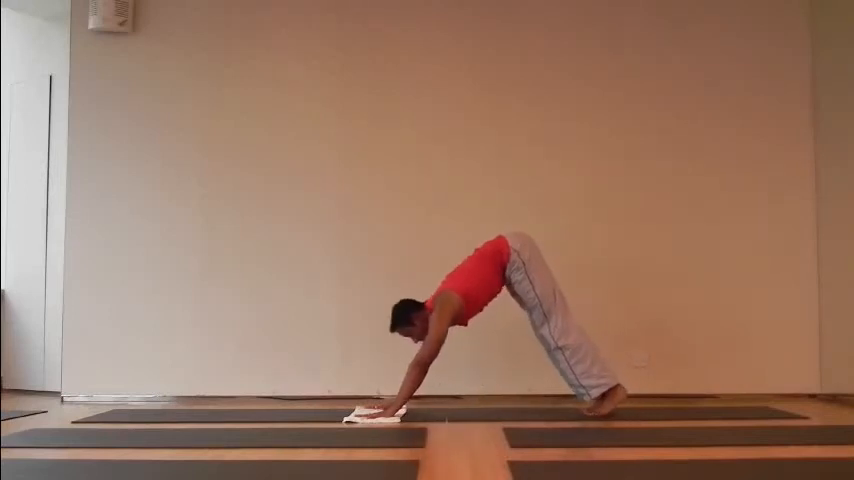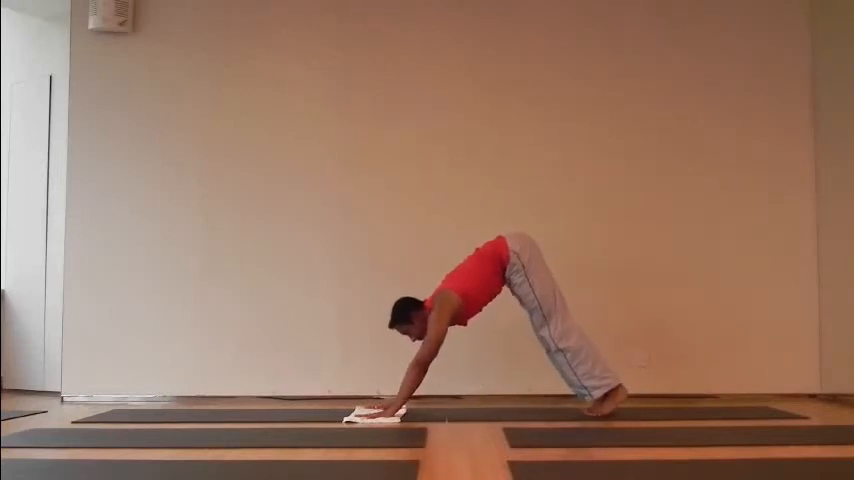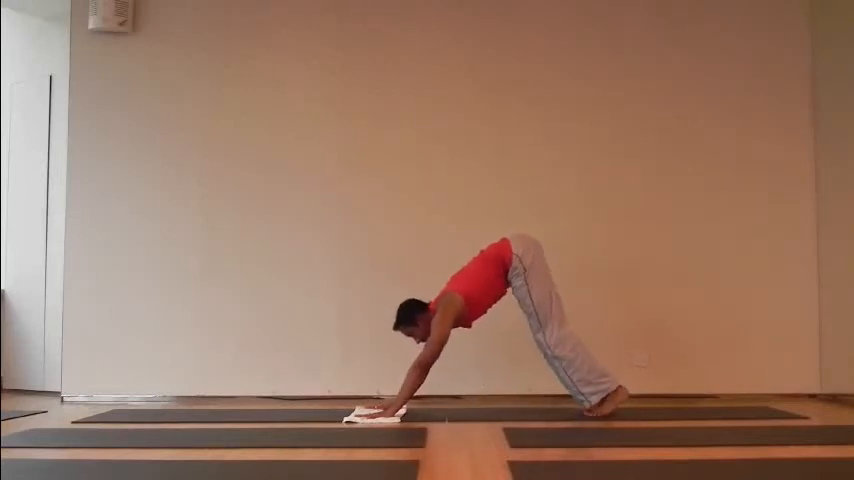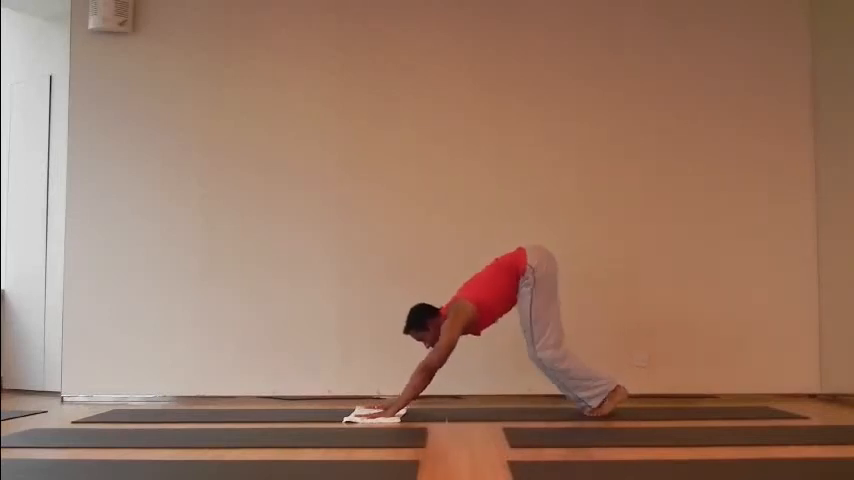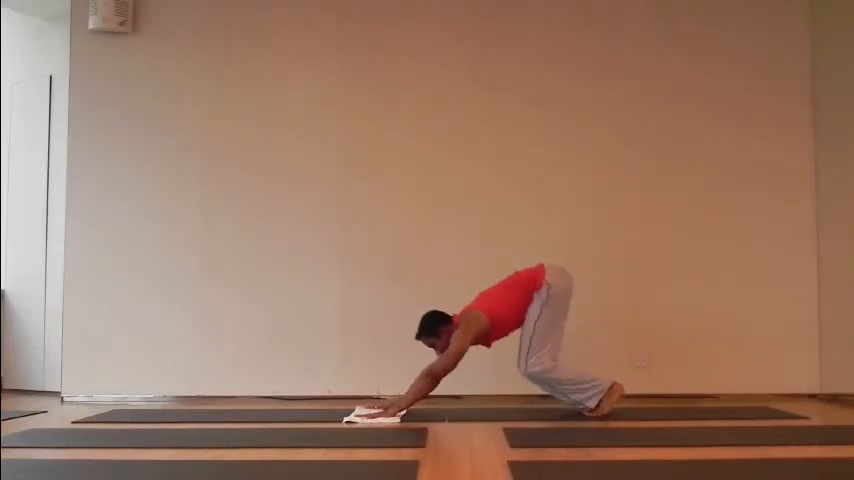
dt=0.2s
person 1, frame 1
left shoulder: (441, 311)
right shoulder: (436, 312)
left elbow: (421, 363)
right elbow: (421, 363)
left wrist: (396, 405)
right wrist: (397, 400)
left hip: (513, 253)
right hip: (509, 259)
left knee: (555, 327)
right knee: (548, 329)
left ankle: (607, 388)
right ankle: (600, 389)
person 1, frame 2
left shoulder: (440, 311)
right shoulder: (437, 311)
left elbow: (421, 363)
right elbow: (420, 363)
left wrist: (396, 405)
right wrist: (397, 400)
left hip: (513, 253)
right hip: (509, 257)
left knee: (555, 329)
right knee: (548, 329)
left ankle: (609, 388)
right ankle: (601, 390)
person 1, frame 3
left shoulder: (444, 313)
right shoulder: (443, 312)
left elbow: (422, 364)
right elbow: (423, 364)
left wrist: (396, 405)
right wrist: (397, 400)
left hip: (518, 256)
right hip: (515, 257)
left knee: (550, 336)
right knee: (547, 336)
left ankle: (607, 391)
right ankle: (600, 393)
person 1, frame 4
left shoulder: (454, 320)
right shoulder: (452, 317)
left elbow: (427, 368)
right elbow: (428, 367)
left wrist: (397, 406)
right wrist: (400, 400)
left hip: (532, 266)
right hip: (529, 267)
left knee: (542, 351)
right knee: (541, 350)
left ankle: (606, 391)
right ankle: (601, 393)
person 1, frame 5
left shoulder: (467, 329)
right shoulder: (464, 325)
left elbow: (433, 374)
right elbow: (433, 373)
left wrist: (397, 406)
right wrist: (401, 401)
left hip: (550, 283)
right hip: (544, 284)
left knee: (533, 365)
right knee: (533, 365)
left ankle: (604, 390)
right ankle: (600, 393)
